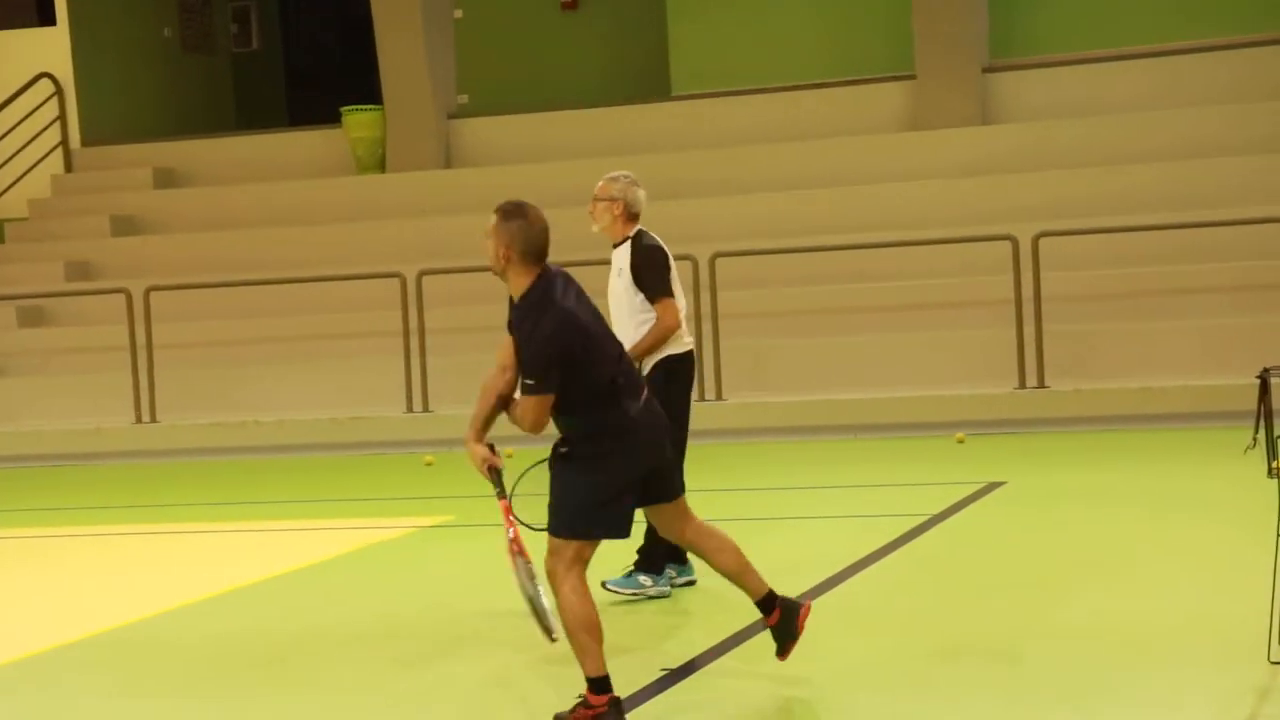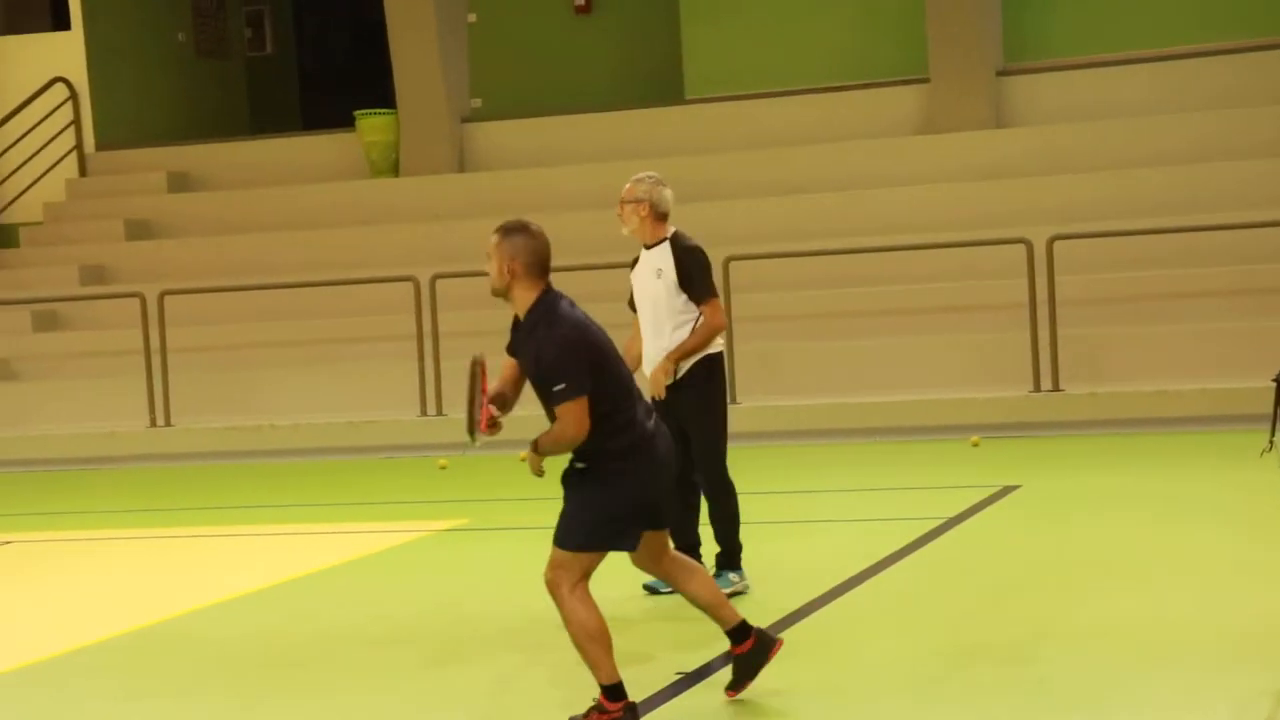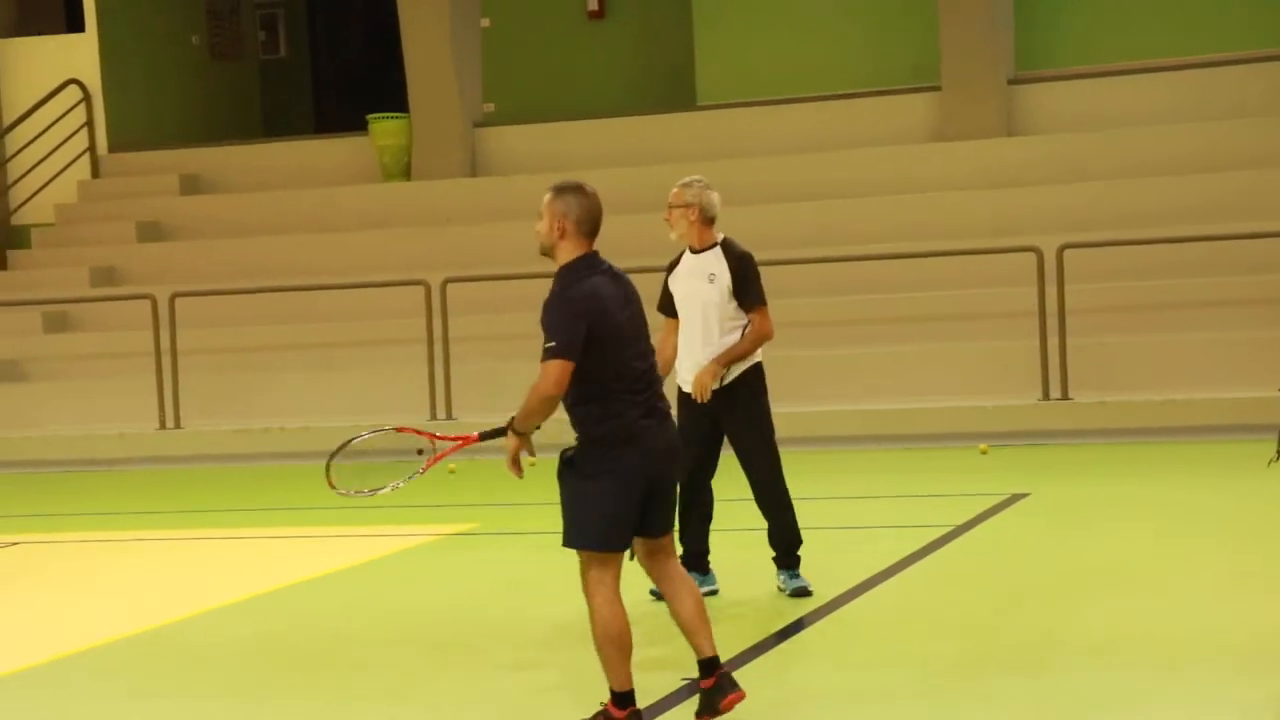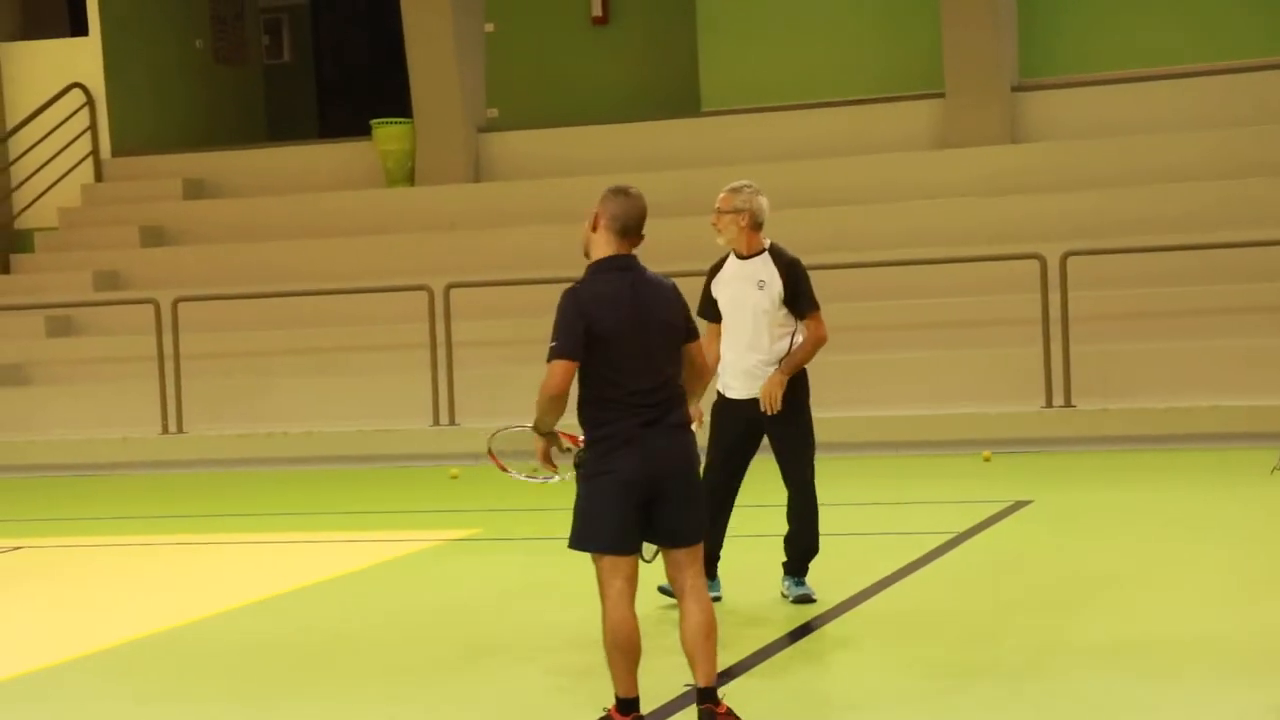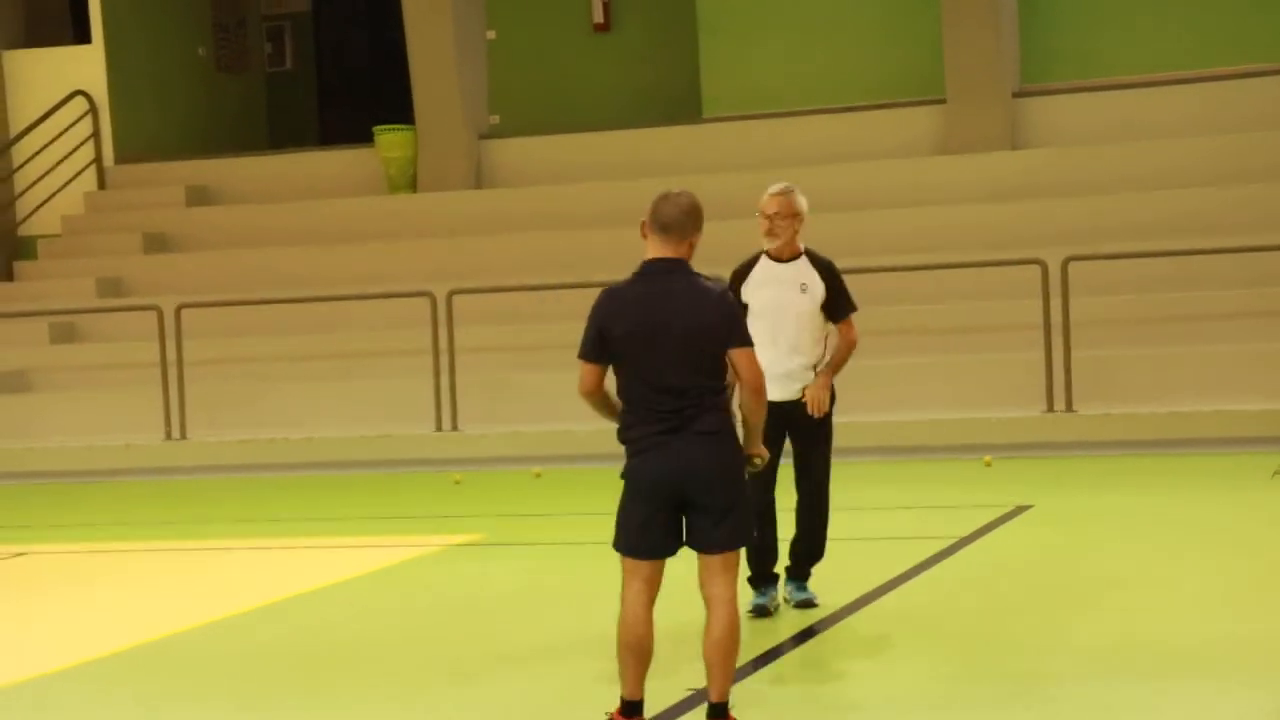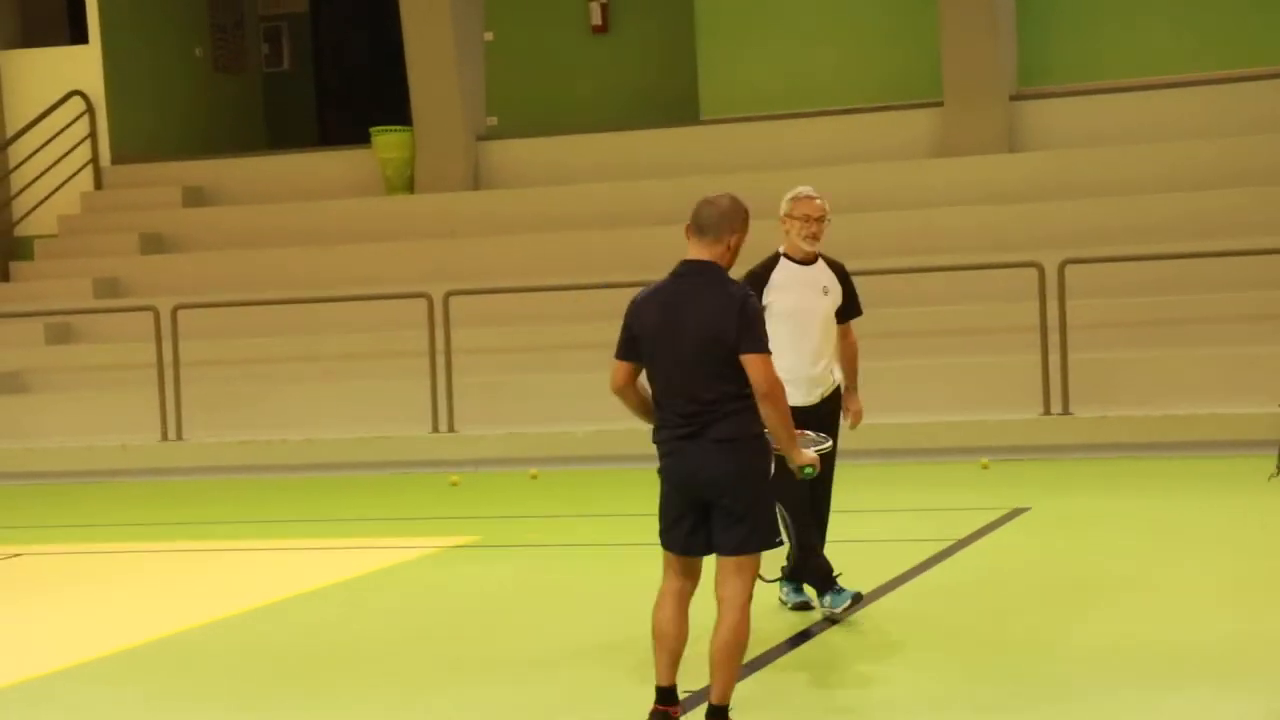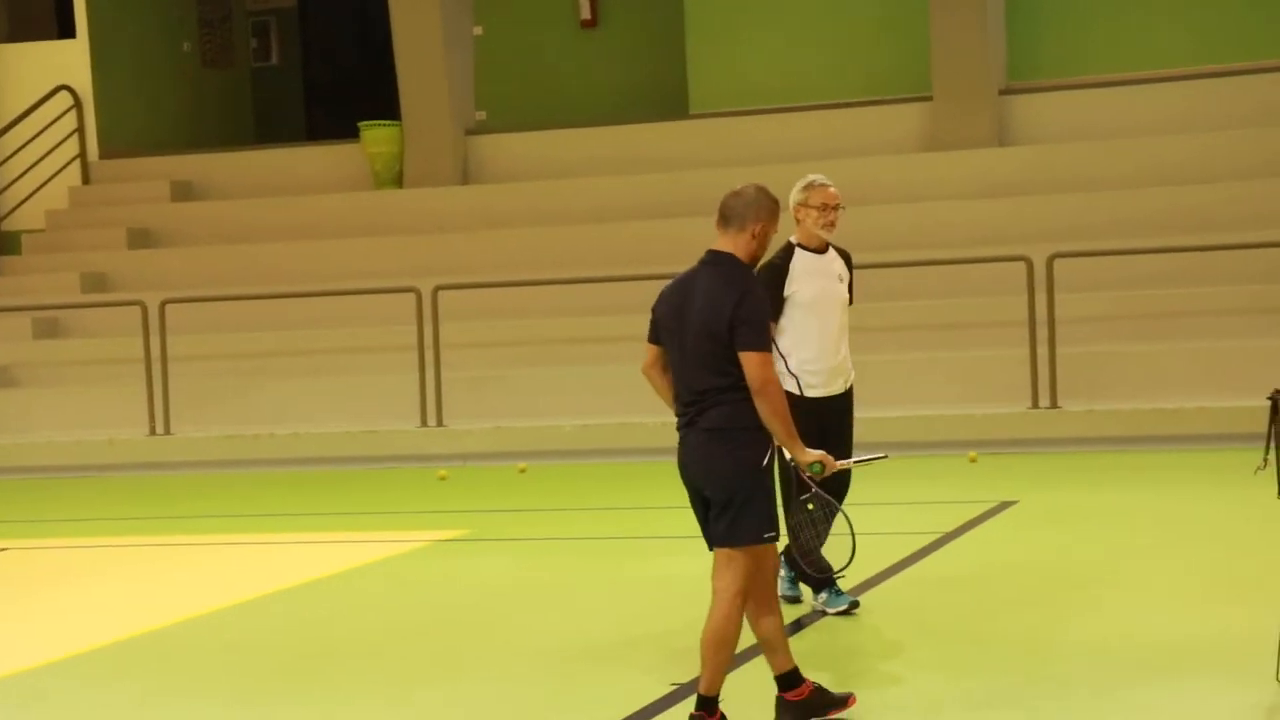
dt=0.3s
person 1, frame 1
left shoulder: (544, 329)
right shoulder: (544, 285)
left elbow: (531, 421)
right elbow: (503, 369)
left wrist: (506, 403)
right wrist: (475, 433)
left hip: (603, 452)
right hip: (639, 428)
left knee: (563, 569)
right knee: (682, 528)
right ankle: (777, 609)
person 1, frame 2
left shoulder: (558, 334)
right shoulder: (529, 320)
left elbow: (574, 429)
right elbow: (506, 385)
left wrist: (537, 448)
right wrist: (489, 407)
left hip: (617, 466)
right hip: (646, 449)
left knee: (564, 580)
right knee: (659, 557)
right ankle: (747, 641)
person 1, frame 3
left shoulder: (569, 297)
right shoulder: (613, 281)
left elbow: (552, 386)
left wrist: (518, 430)
right wrist: (525, 411)
left hip: (610, 455)
right hip: (656, 440)
left knee: (600, 581)
right knee: (662, 561)
right ankle: (715, 677)
person 1, frame 4
left shoulder: (581, 298)
right shoulder: (667, 292)
left elbow: (555, 388)
right elbow: (698, 367)
left wrist: (544, 432)
left hip: (611, 458)
right hip: (673, 451)
left knee: (617, 591)
right knee: (690, 582)
person 1, frame 5
left shoulder: (613, 302)
right shoulder: (717, 298)
left elbow: (589, 386)
right elbow: (752, 381)
right wrist: (753, 440)
left hip: (648, 461)
right hip: (714, 457)
left knee: (638, 594)
right knee: (720, 591)
person 1, frame 6
left shoulder: (645, 303)
right shoulder: (738, 301)
left elbow: (621, 383)
right elbow: (764, 386)
right wrist: (792, 450)
left hip: (678, 461)
right hip: (736, 459)
left knee: (676, 583)
right knee: (733, 594)
person 1, frame 7
left shoulder: (674, 291)
right shoulder: (743, 293)
left elbow: (653, 365)
right elbow: (762, 383)
right wrist: (797, 449)
left hip: (694, 450)
right hip: (736, 451)
left knee: (759, 575)
right knee: (734, 586)
person 2, frame 1
left shoulder: (646, 250)
right shoulder: (625, 254)
left elbow: (669, 320)
left wrist: (624, 361)
left hip: (666, 370)
right hip: (648, 373)
left ankle: (652, 570)
right ankle: (674, 562)
person 2, frame 2
left shoulder: (686, 252)
right shoulder: (640, 262)
left elbow: (716, 319)
left wrist: (672, 359)
left hip: (698, 375)
right hip: (662, 383)
left knee: (710, 470)
right knee: (676, 475)
left ankle: (730, 565)
right ankle: (687, 563)
person 2, frame 3
left shoulder: (736, 259)
right shoulder: (677, 268)
left elbow: (763, 328)
right elbow: (671, 335)
left wrist: (716, 365)
left hip: (739, 386)
right hip: (693, 391)
left knee: (766, 476)
right knee: (691, 482)
left ankle: (789, 566)
right ankle: (697, 570)
person 2, frame 4
left shoulder: (785, 267)
right shoulder: (719, 273)
left elbow: (817, 333)
right elbow: (712, 340)
left wrist: (782, 375)
left hip: (782, 393)
right hip: (731, 396)
left knee: (799, 485)
right knee: (717, 485)
left ankle: (795, 574)
right ankle: (704, 577)
person 2, frame 5
left shoulder: (821, 271)
right shoulder: (746, 274)
left elbow: (848, 335)
left wrist: (825, 378)
left hip: (810, 397)
right hip: (761, 398)
left knee: (813, 492)
right knee: (757, 490)
left ankle: (798, 578)
right ankle: (763, 582)
person 2, frame 6
left shoulder: (836, 274)
right shoulder: (761, 277)
left wrist: (852, 391)
left hip: (825, 401)
left knee: (818, 498)
right knee: (794, 497)
left ankle: (792, 578)
right ankle: (826, 586)
person 2, frame 7
left shoulder: (842, 261)
right shoulder: (777, 268)
left hip: (839, 392)
right hip: (796, 396)
left knee: (835, 487)
right knee: (801, 493)
left ankle: (793, 562)
right ankle: (822, 584)
